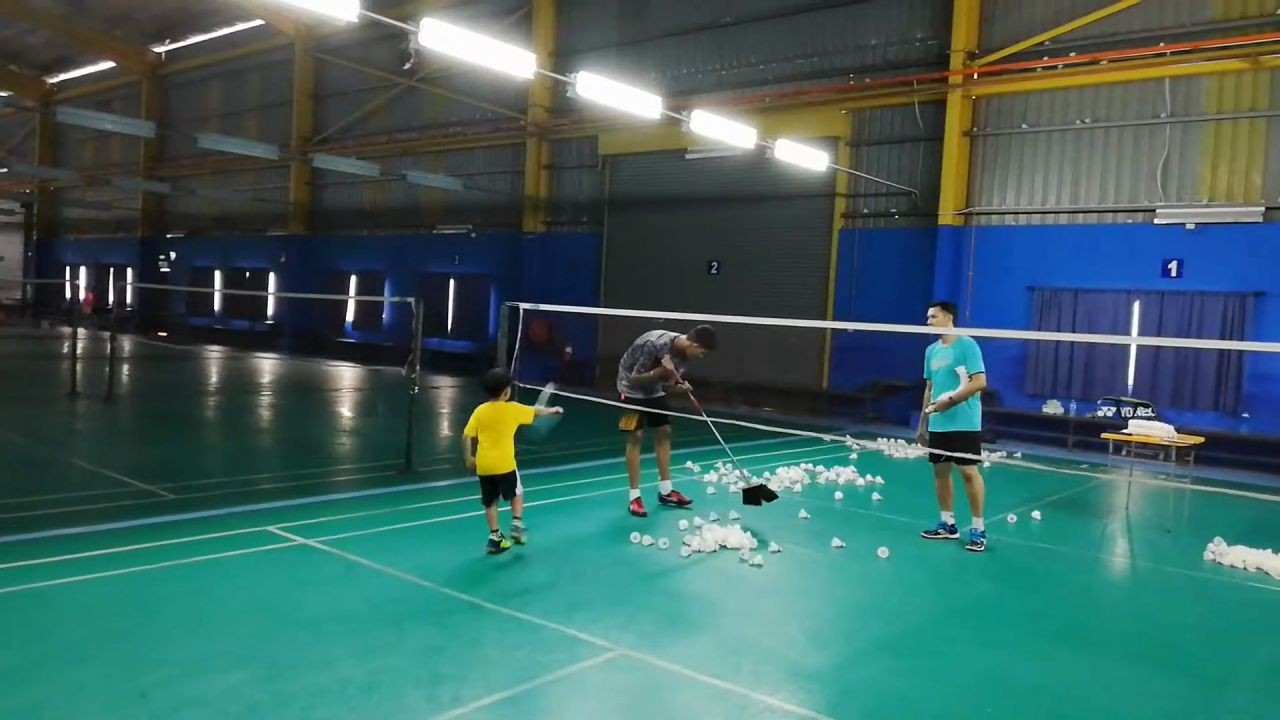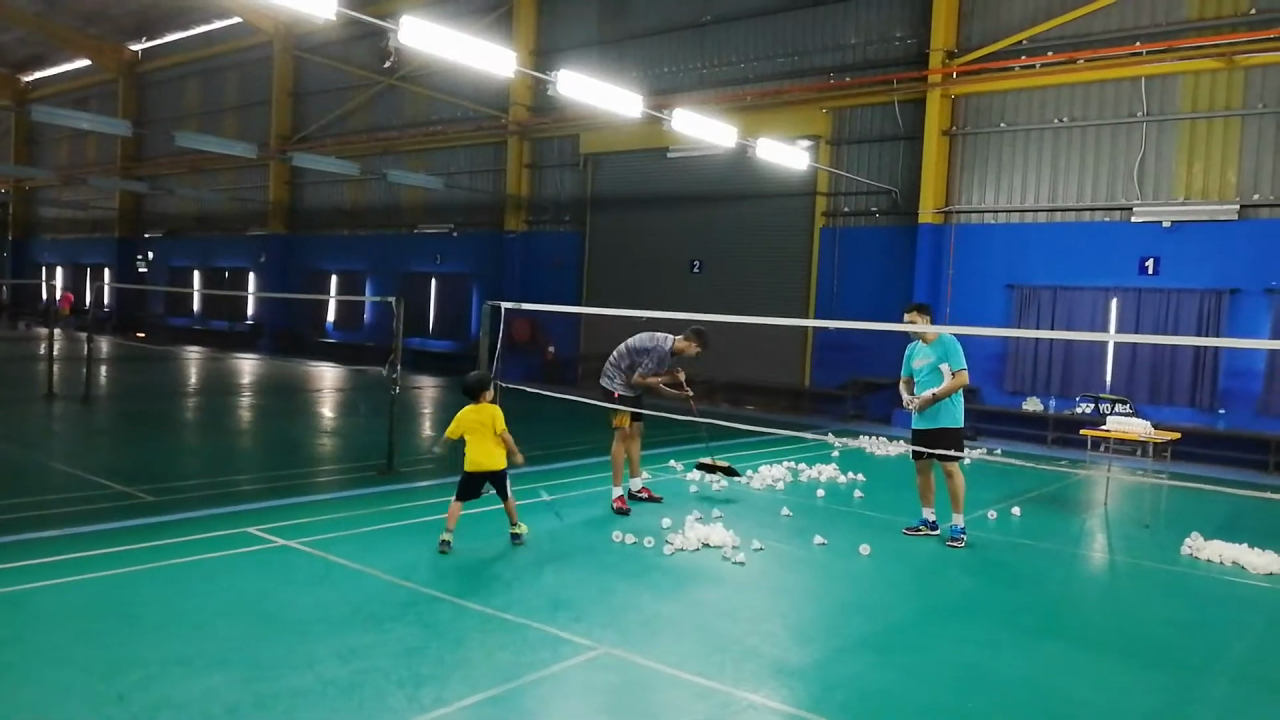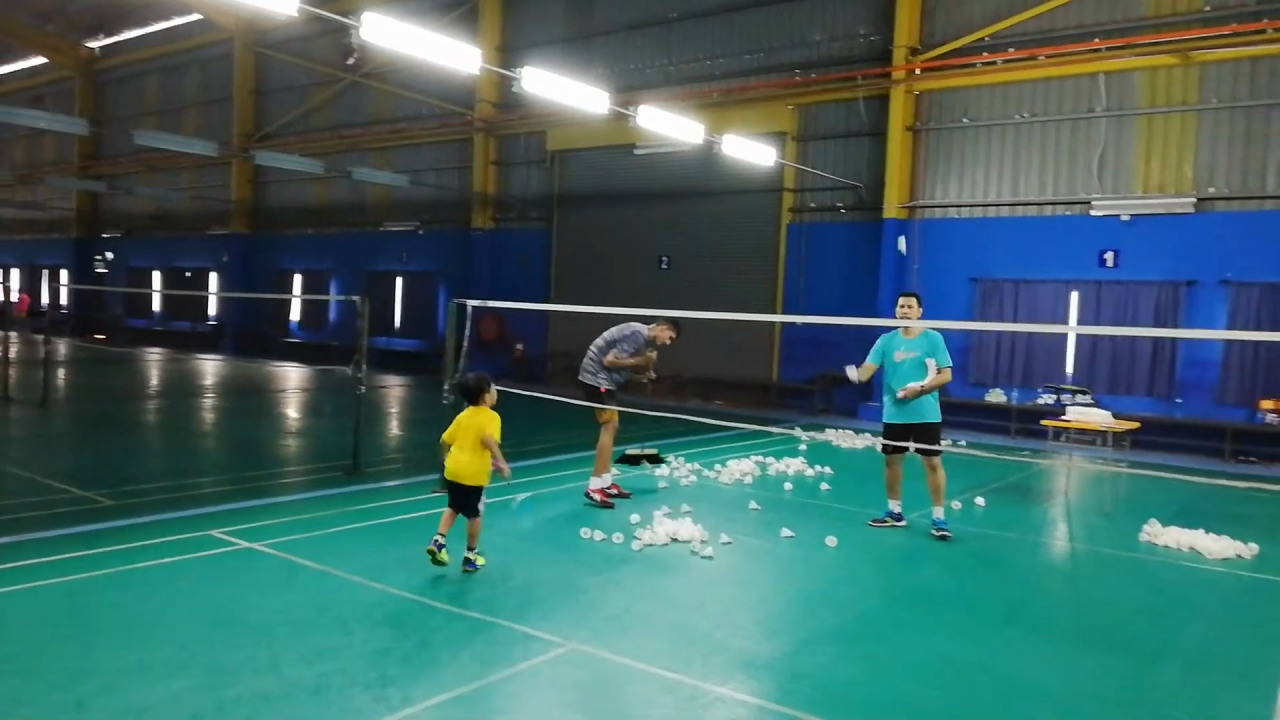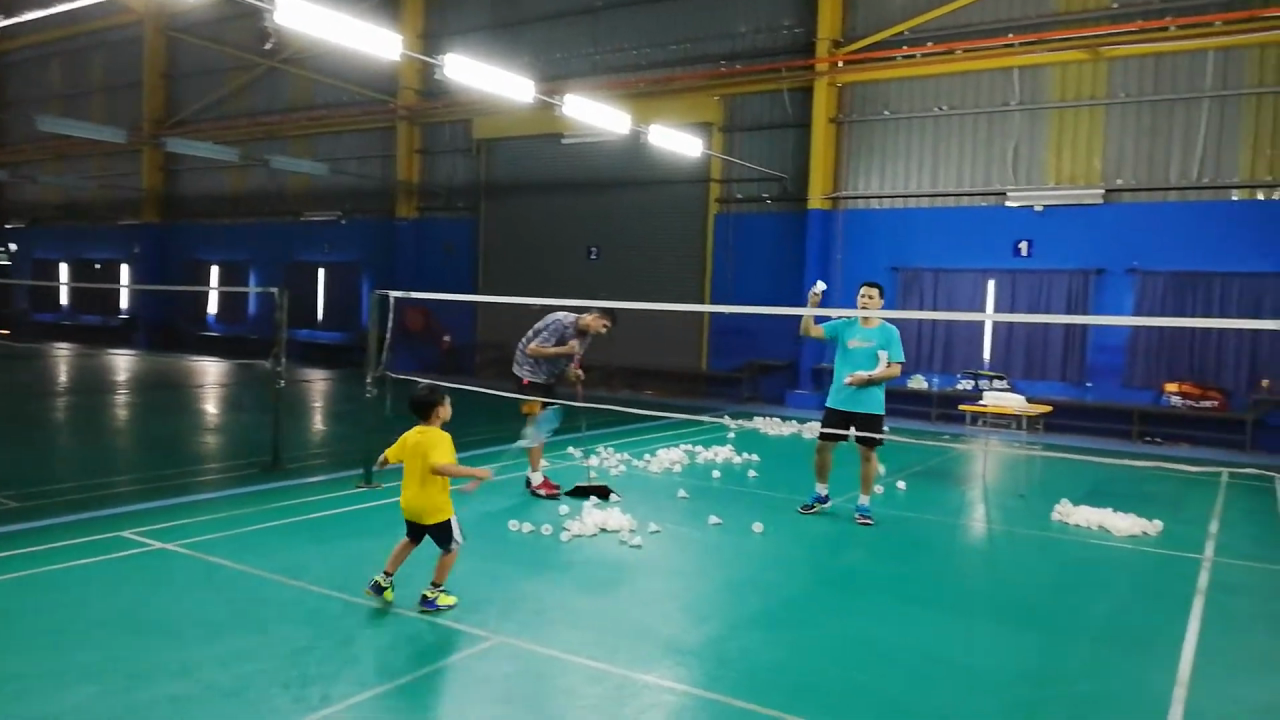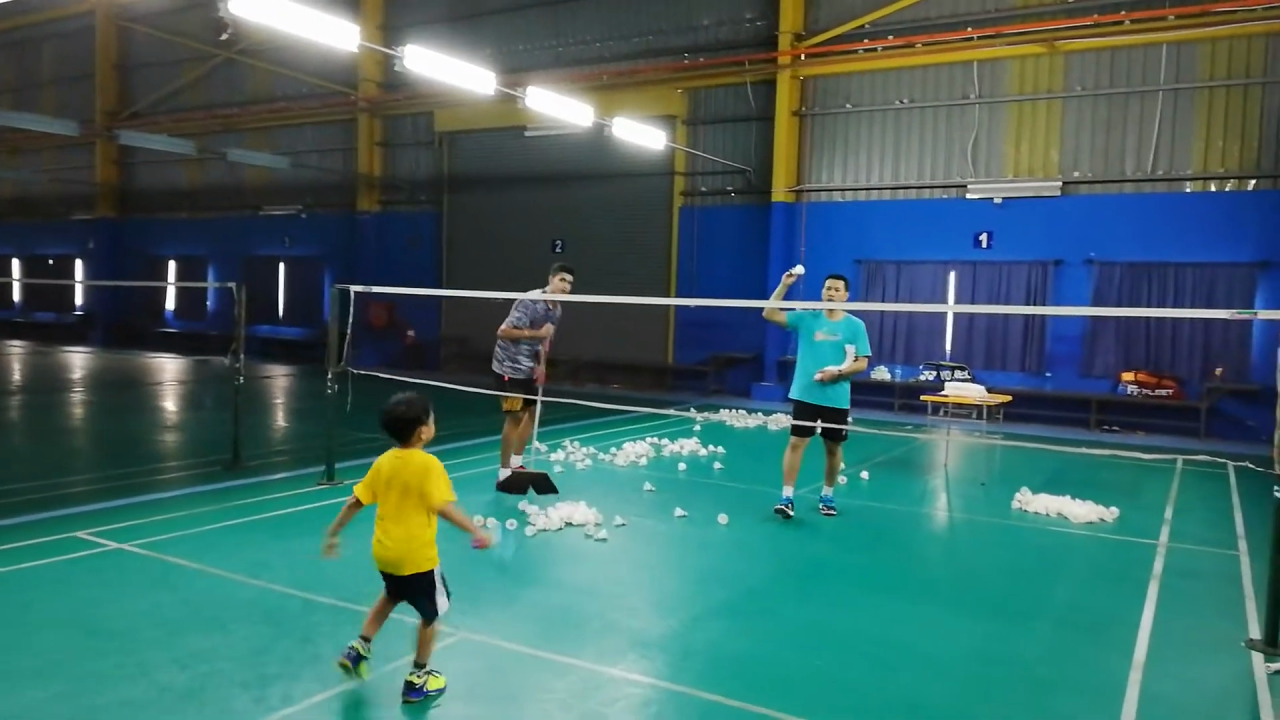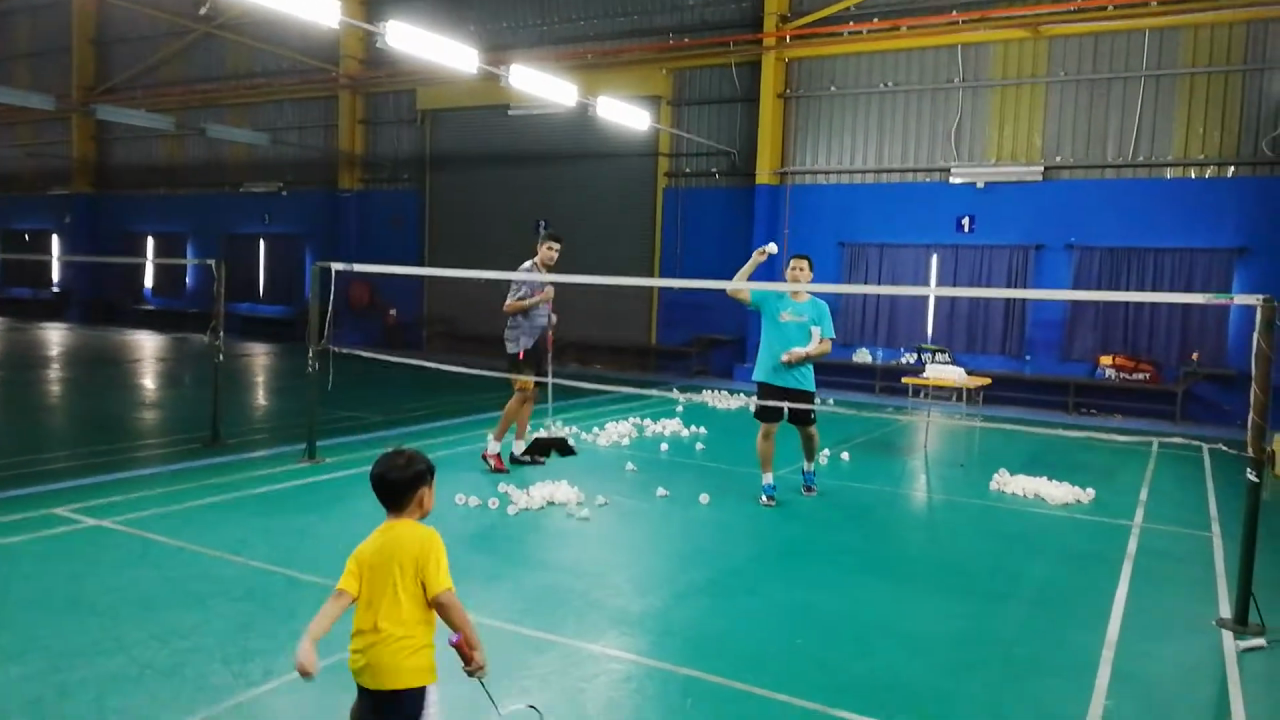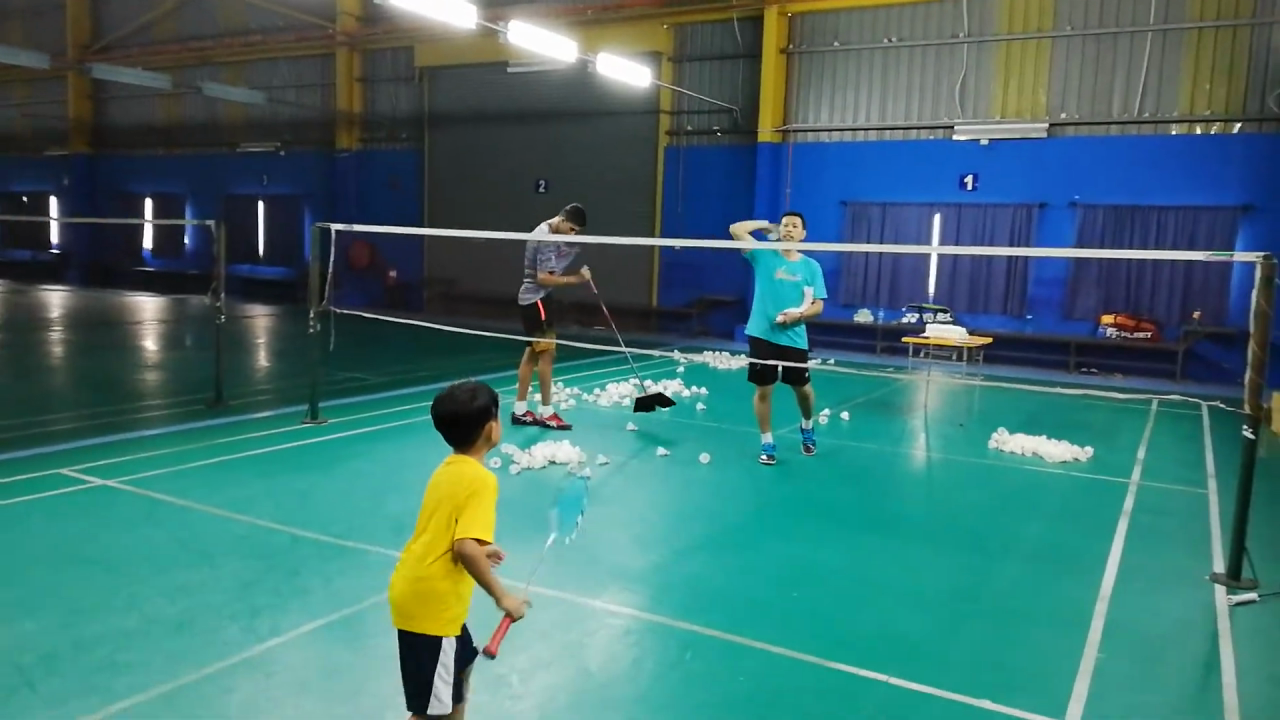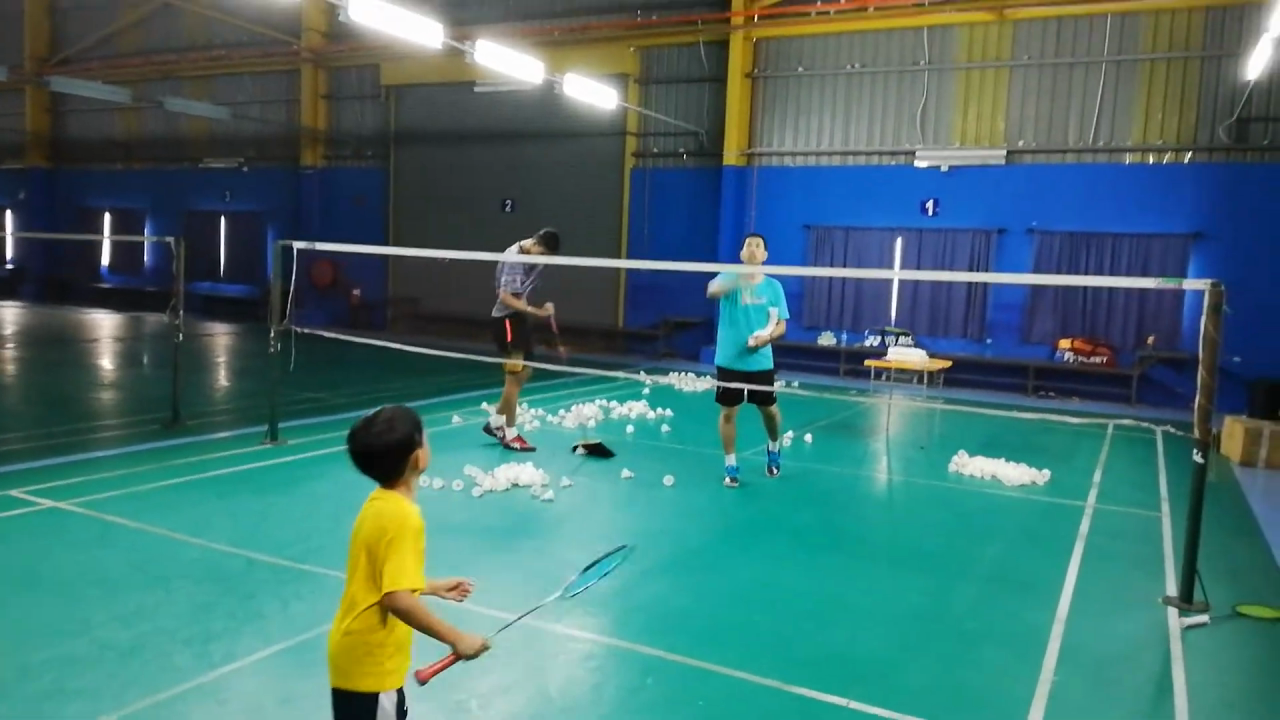
dt=0.5s
person 1, frame 1
left shoulder: (479, 411)
right shoulder: (512, 409)
left elbow: (467, 437)
right elbow: (537, 411)
left wrist: (469, 457)
right wrist: (554, 410)
left hip: (484, 466)
right hip: (505, 465)
left knee: (490, 502)
right knee: (515, 494)
left ankle: (495, 537)
right ankle: (517, 524)
person 1, frame 2
left shoulder: (462, 414)
right shoulder: (493, 410)
left elbow: (448, 436)
right elbow: (504, 435)
left wrist: (439, 447)
right wrist: (516, 455)
left hip: (474, 465)
right hip: (496, 464)
left knee: (458, 500)
right knee: (507, 497)
left ankle: (447, 537)
right ankle: (515, 530)
person 1, frame 3
left shoulder: (462, 416)
right shoulder: (491, 417)
left elbow: (446, 440)
right elbow: (489, 441)
left wrist: (451, 457)
right wrist: (501, 463)
left hip: (452, 470)
right hip: (473, 474)
left knee: (453, 507)
right knee: (475, 515)
left ankle: (439, 540)
right ankle: (470, 556)
person 1, frame 4
left shoulder: (410, 436)
right shoulder: (441, 438)
left elbow: (385, 459)
right elbow: (439, 466)
left wrist: (379, 466)
right wrist: (476, 473)
left hip: (410, 505)
right hip: (435, 509)
left knee: (411, 539)
right knee: (452, 546)
left ankle: (383, 581)
right ankle: (432, 594)
person 1, frame 5
left shoulder: (383, 464)
right shoulder: (428, 464)
left elbow: (356, 502)
right elbow: (444, 507)
left wrist: (333, 532)
right wrist: (476, 532)
left hip: (384, 552)
right hip: (416, 556)
left knee: (392, 595)
right knee: (432, 614)
left ankle: (358, 649)
right ankle: (418, 680)
person 1, frame 6
left shoulder: (366, 548)
right shoulder: (426, 540)
left elbow: (339, 599)
right elbow: (441, 598)
left wrist: (308, 642)
right wrist: (474, 645)
left hip: (366, 661)
right hip: (407, 668)
person 1, frame 7
left shoulder: (448, 469)
right shoulder: (480, 480)
right elbow: (466, 548)
left wrist: (481, 553)
right wrist: (503, 596)
left hip: (415, 591)
right hip: (430, 604)
left knee: (460, 666)
person 1, frame 8
left shoulder: (379, 504)
right shoulder: (402, 519)
right elbow: (397, 600)
left wrist: (435, 587)
right wrist: (455, 638)
left hip: (362, 646)
right hip: (369, 659)
person 2, frame 1
left shoulder: (967, 345)
right shoulder: (932, 350)
left elbow: (979, 382)
left wrist: (949, 401)
right wrist: (923, 421)
left hip: (963, 423)
right hip: (938, 423)
left knee: (969, 471)
right knee: (940, 471)
left ankle: (978, 529)
right ankle: (948, 524)
person 2, frame 2
left shoulder: (948, 343)
right shoulder: (912, 349)
left elbow: (962, 379)
right elbow: (905, 381)
left wrist: (932, 397)
right wrist: (906, 396)
left hip: (947, 419)
right hip: (921, 420)
left knee: (950, 467)
right knee: (922, 467)
left ankle: (958, 525)
right ankle: (929, 520)
person 2, frame 3
left shoulder: (933, 339)
right shoulder: (887, 340)
left elbow: (946, 375)
right elbow: (867, 370)
left wrist: (920, 389)
right wrist: (856, 374)
left hip: (926, 414)
right hip: (894, 414)
left knee: (932, 462)
right knee: (892, 460)
left ankle: (939, 518)
right ankle: (894, 512)
person 2, frame 4
left shoulder: (889, 332)
right shoulder: (843, 326)
left elbow: (895, 370)
right elbow: (807, 332)
left wrist: (867, 377)
right wrist: (812, 306)
left hip: (870, 405)
right hip: (838, 401)
left knee: (868, 453)
right knee: (823, 446)
left ankle: (863, 505)
right ankle: (821, 494)
person 2, frame 5
left shoulder: (855, 325)
right shoulder: (806, 319)
left elbow: (862, 363)
right elbow: (769, 314)
left wrist: (837, 372)
right wrist: (784, 285)
left hip: (837, 398)
right hip: (804, 394)
left knee: (833, 447)
right knee: (796, 443)
left ankle: (827, 495)
right ankle: (787, 498)
person 2, frame 6
left shoulder: (819, 307)
right shoulder: (770, 298)
left elbow: (826, 346)
right elbow: (733, 291)
left wrist: (804, 354)
right wrist: (754, 262)
left hip: (802, 380)
right hip: (770, 377)
left knee: (808, 430)
right knee: (767, 429)
left ankle: (809, 470)
right ankle: (767, 484)
person 2, frame 7
left shoulder: (811, 267)
right shoulder: (764, 256)
left elbow: (818, 306)
right elbow: (736, 229)
left wrist: (798, 314)
right wrist: (764, 225)
left hip: (795, 338)
right hip: (762, 335)
left knee: (803, 389)
right knee: (763, 390)
left ankle: (807, 428)
right ankle: (767, 443)
person 2, frame 8
left shoulder: (774, 287)
right shoulder: (730, 280)
left elbow: (781, 325)
right elbow: (712, 290)
left wrist: (767, 337)
right wrist: (733, 282)
left hip: (761, 361)
right hip: (730, 361)
left knee: (769, 410)
right knee: (728, 413)
left ankle: (774, 449)
right ankle: (731, 466)
person 3, frame 1
left shoulder: (682, 352)
right shoulder: (655, 345)
left elbow: (667, 381)
right elbow: (635, 378)
left wrist: (679, 387)
right wrist: (660, 371)
left hip: (654, 390)
right hip: (632, 389)
left knee: (664, 433)
right knee: (636, 437)
left ankle: (666, 490)
right ankle: (634, 496)
person 3, frame 2
left shoulder: (669, 348)
right shoulder: (660, 349)
left elbow: (650, 381)
right elbow: (637, 380)
left wrist: (677, 393)
right wrist: (667, 378)
left hip: (630, 386)
right hip: (617, 383)
left knee: (636, 431)
right knee: (623, 433)
left ankle: (636, 487)
right ankle: (617, 495)
person 3, frame 3
left shoulder: (644, 339)
right shoulder: (637, 335)
right elbow: (609, 360)
left wrist: (641, 375)
right wrist: (639, 361)
left hip: (604, 380)
right hip: (596, 377)
left knee: (610, 428)
right knee: (609, 427)
left ankle: (606, 483)
right ankle: (594, 487)
person 3, frame 4
left shoulder: (584, 336)
right shoulder: (560, 323)
left elbow: (565, 362)
right elbow: (531, 350)
left wrist: (573, 374)
right wrist: (564, 350)
left hip: (547, 375)
right hip: (529, 370)
right knee: (535, 420)
left ankle: (535, 475)
right ankle: (536, 481)
person 3, frame 5
left shoulder: (556, 310)
right shoulder: (529, 302)
right elbow: (503, 332)
left wrist: (541, 364)
right wrist: (536, 333)
left hip: (528, 367)
right hip: (509, 366)
left knee: (533, 411)
right knee: (514, 417)
left ankle: (516, 462)
right ankle: (504, 476)
person 3, frame 6
left shoulder: (544, 275)
right shoulder: (526, 272)
right elbow: (508, 307)
left wrist: (548, 315)
right wrist: (539, 298)
left hip: (536, 341)
right hip: (521, 342)
left knee: (531, 393)
right knee: (522, 394)
left ankle: (519, 449)
right ankle: (492, 449)
person 3, frame 7
left shoulder: (550, 232)
right shoulder: (545, 239)
right elbow: (543, 278)
right wrist: (575, 279)
left hip: (534, 298)
right hip: (536, 298)
left knee: (532, 352)
right knee: (547, 353)
left ankle: (520, 410)
right ankle: (546, 412)
person 3, frame 8
left shoulder: (528, 256)
right shoulder: (514, 259)
right elbow: (505, 297)
right wrist: (537, 311)
left hip: (518, 318)
right hip: (508, 319)
left knee: (523, 373)
right knee: (515, 375)
left ankle: (496, 421)
right ankle: (510, 434)
